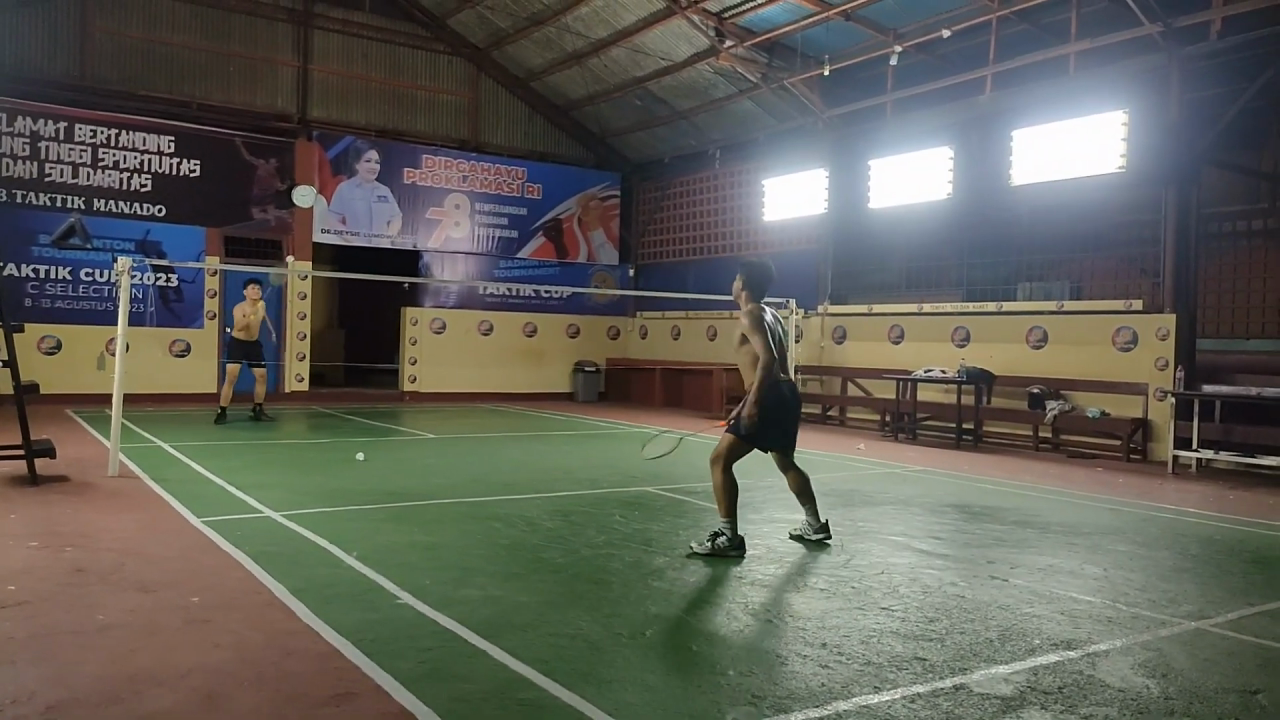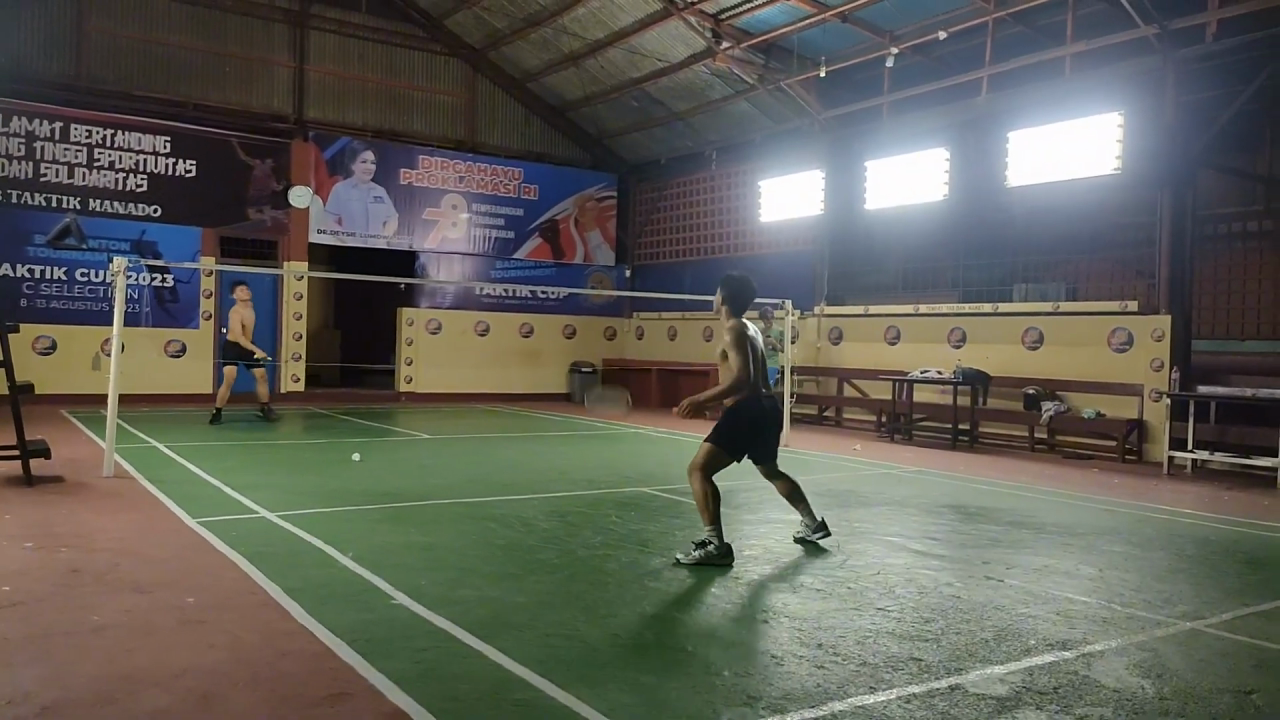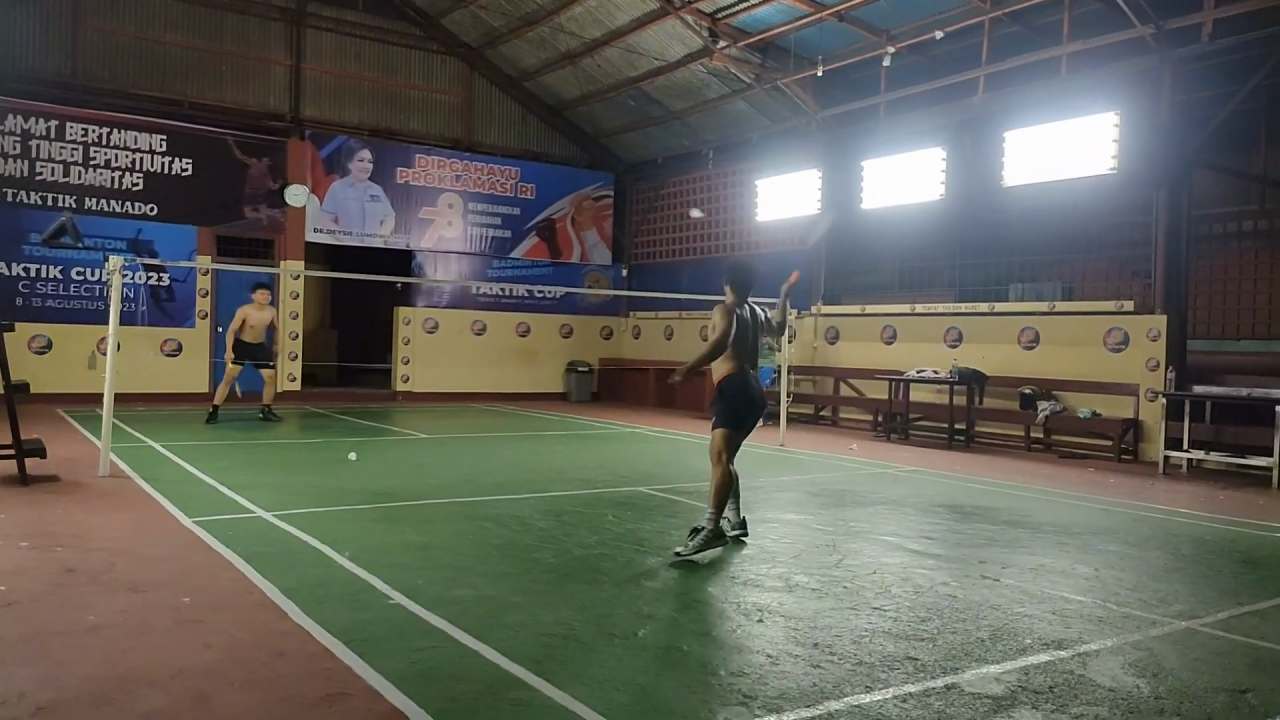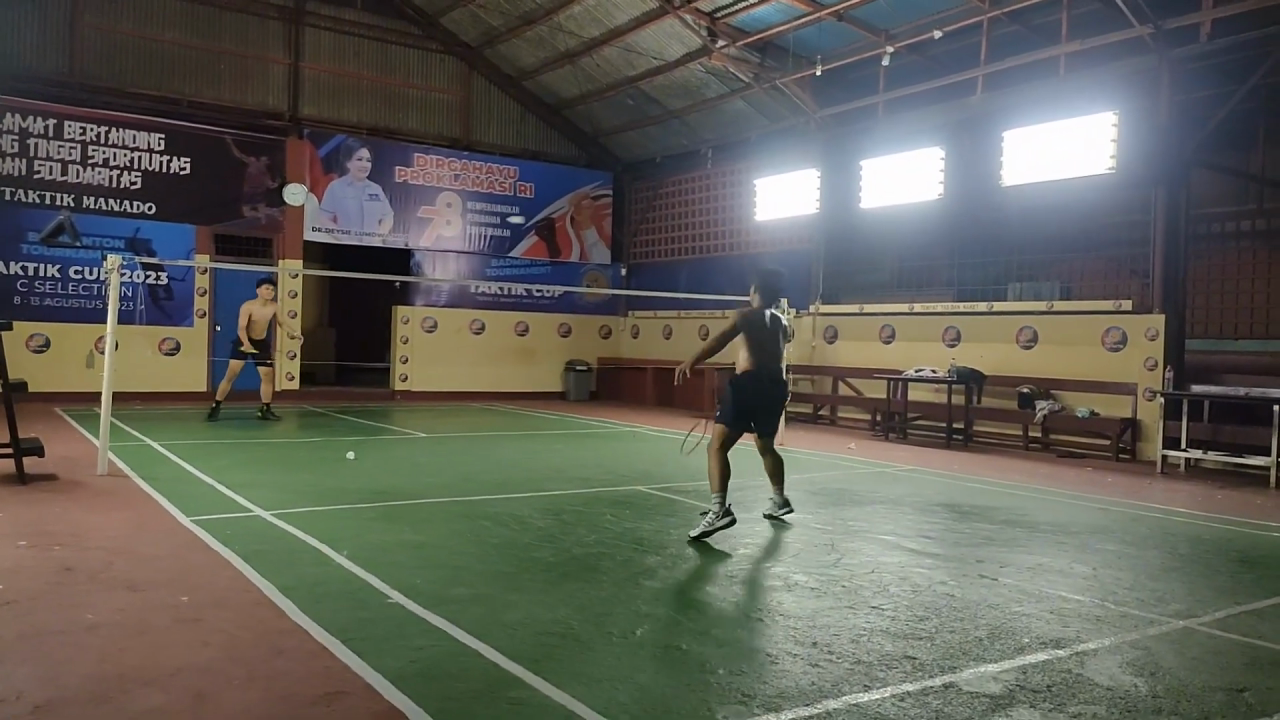
dt=0.3s
person 1, frame 1
left shoulder: (750, 316)
right shoulder: (771, 316)
left elbow: (767, 361)
left wrist: (752, 403)
right wrist: (743, 406)
left hip: (769, 398)
right hip: (787, 395)
left knee: (720, 460)
right knee: (786, 464)
left ankle: (729, 536)
right ankle: (815, 524)
person 1, frame 2
left shoulder: (733, 332)
right shoulder: (750, 329)
left elbow: (742, 379)
left wrist: (701, 398)
right wrist: (706, 401)
left hip: (747, 412)
right hip: (768, 409)
left knee: (698, 470)
right knee: (771, 471)
left ankle: (715, 544)
right ankle: (813, 525)
person 1, frame 3
left shoulder: (726, 310)
right shoulder: (759, 314)
left elbow: (721, 341)
right elbow: (779, 329)
left wrist: (691, 366)
right wrist: (784, 298)
left hip: (735, 392)
right hip: (752, 393)
left knee: (720, 456)
right knee: (725, 457)
left ankle: (710, 528)
right ankle: (734, 520)
person 1, frame 4
left shoulder: (748, 315)
right shoulder: (781, 322)
left elbow: (722, 338)
left wrist: (692, 361)
left hip: (751, 383)
right hip: (775, 386)
left knee: (717, 447)
right knee: (765, 446)
left ankle: (719, 510)
right ankle: (779, 501)
